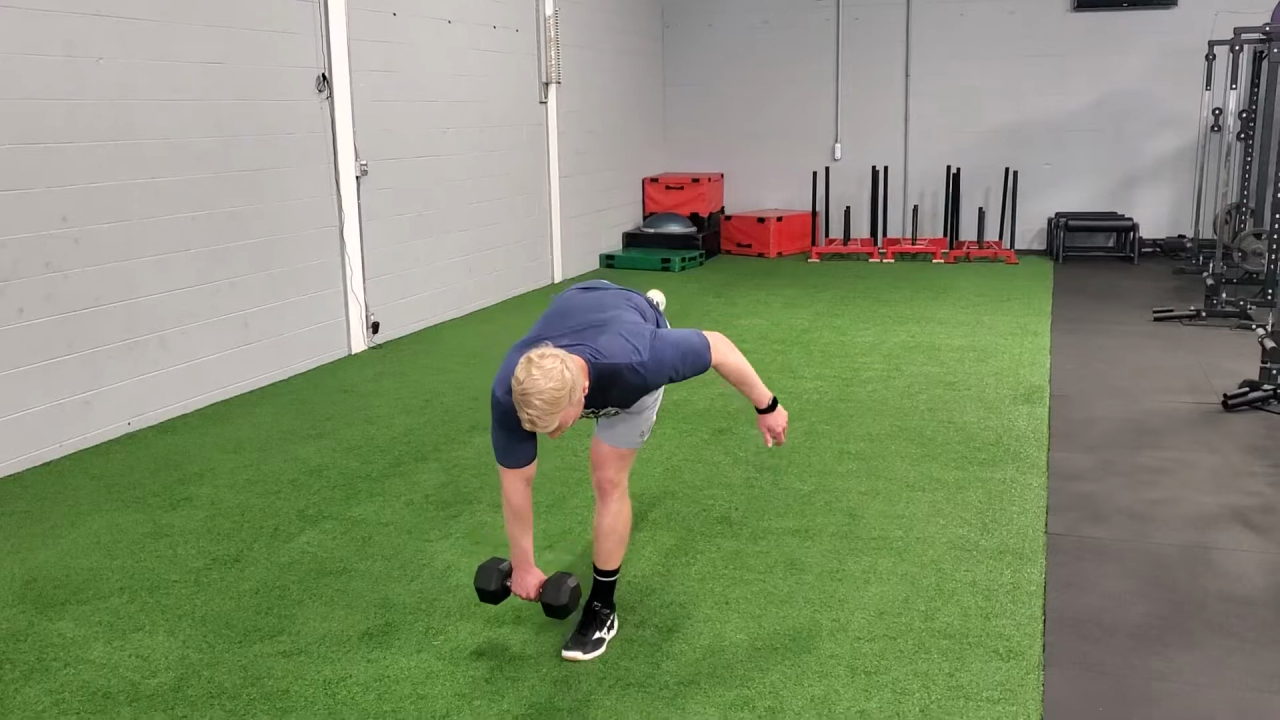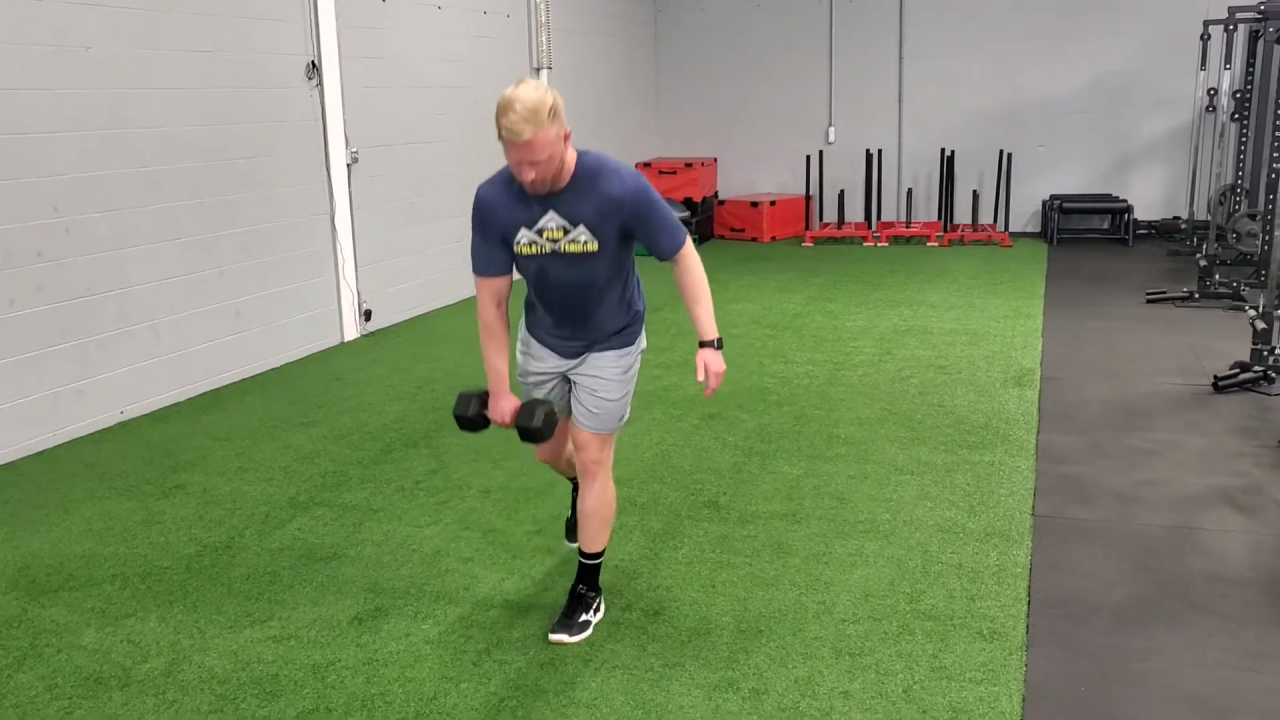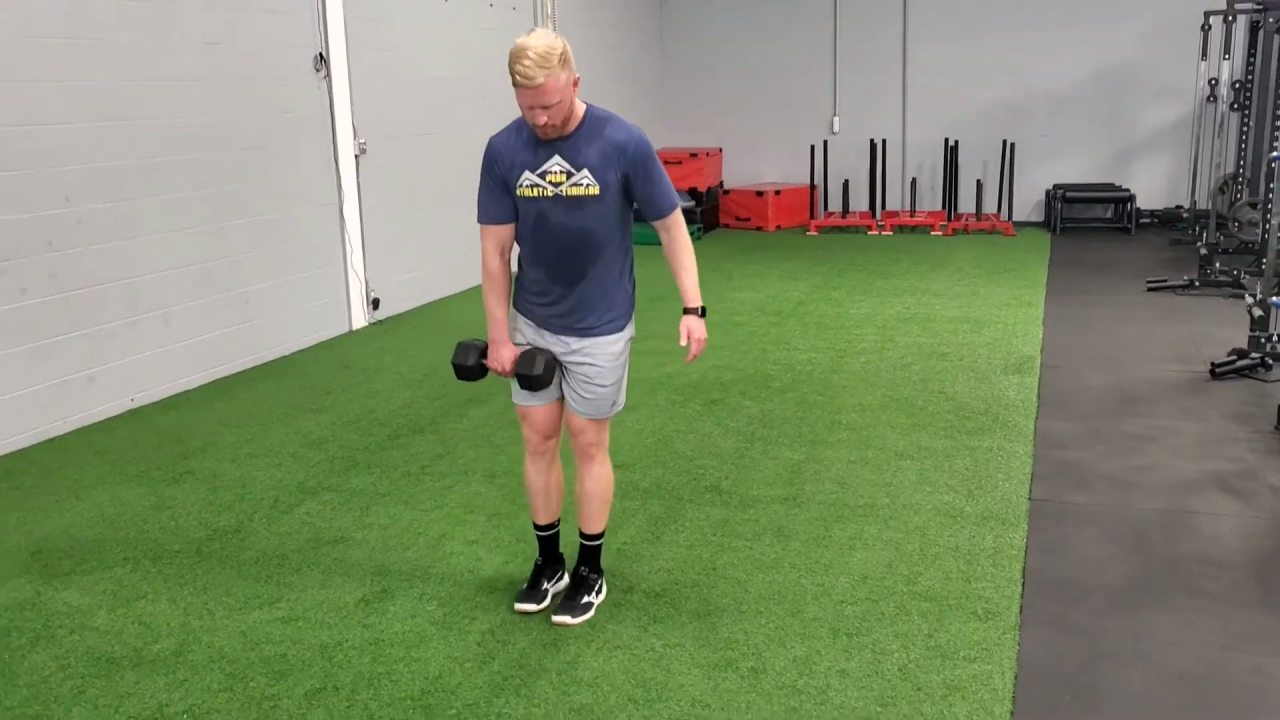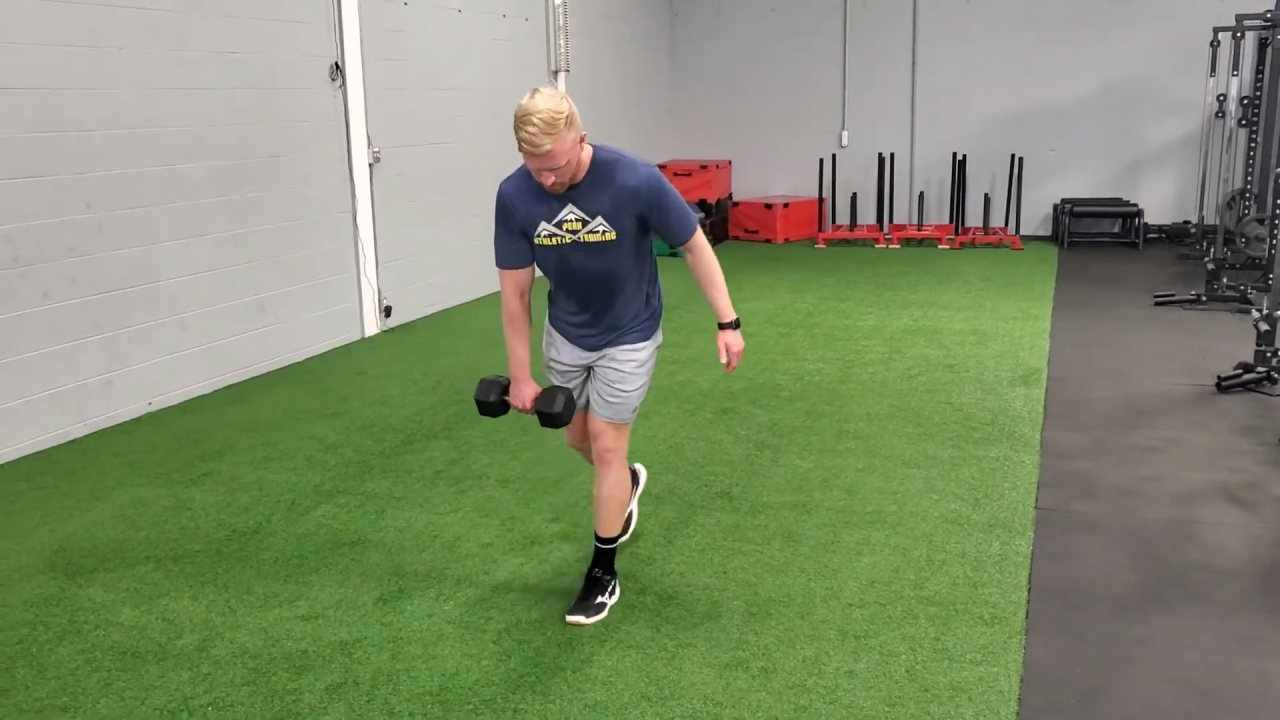
dt=1s
person 1, frame 1
left shoulder: (636, 363)
right shoulder: (510, 393)
left elbow: (716, 346)
right elbow: (516, 484)
left wrist: (766, 406)
right wrist: (522, 566)
left knee: (607, 477)
left ankle: (602, 605)
person 1, frame 2
left shoulder: (620, 188)
right shoulder: (493, 199)
left elbow: (682, 256)
right elbow: (491, 300)
left wrist: (708, 341)
right wrist: (499, 389)
left hip: (609, 343)
right hip: (542, 340)
left knee: (591, 458)
right knee: (549, 448)
left ankle: (588, 589)
right ankle: (585, 496)
person 1, frame 3
left shoulder: (623, 143)
right shoulder: (503, 150)
left elbow: (670, 225)
right elbow: (495, 250)
left wrist: (692, 307)
right wrist: (498, 336)
left hip: (599, 326)
right hip: (532, 323)
left knee: (588, 443)
right knee: (538, 439)
left ankle: (590, 572)
right ankle: (548, 563)
person 1, frame 4
left shoulder: (636, 181)
right shoulder: (514, 195)
left elbow: (693, 244)
right elbow: (514, 291)
left wrist: (727, 321)
right wrist: (520, 375)
left hip: (627, 335)
right hip: (565, 334)
left knee: (606, 446)
right knee: (579, 439)
left ankle: (603, 574)
right ankle: (628, 482)
